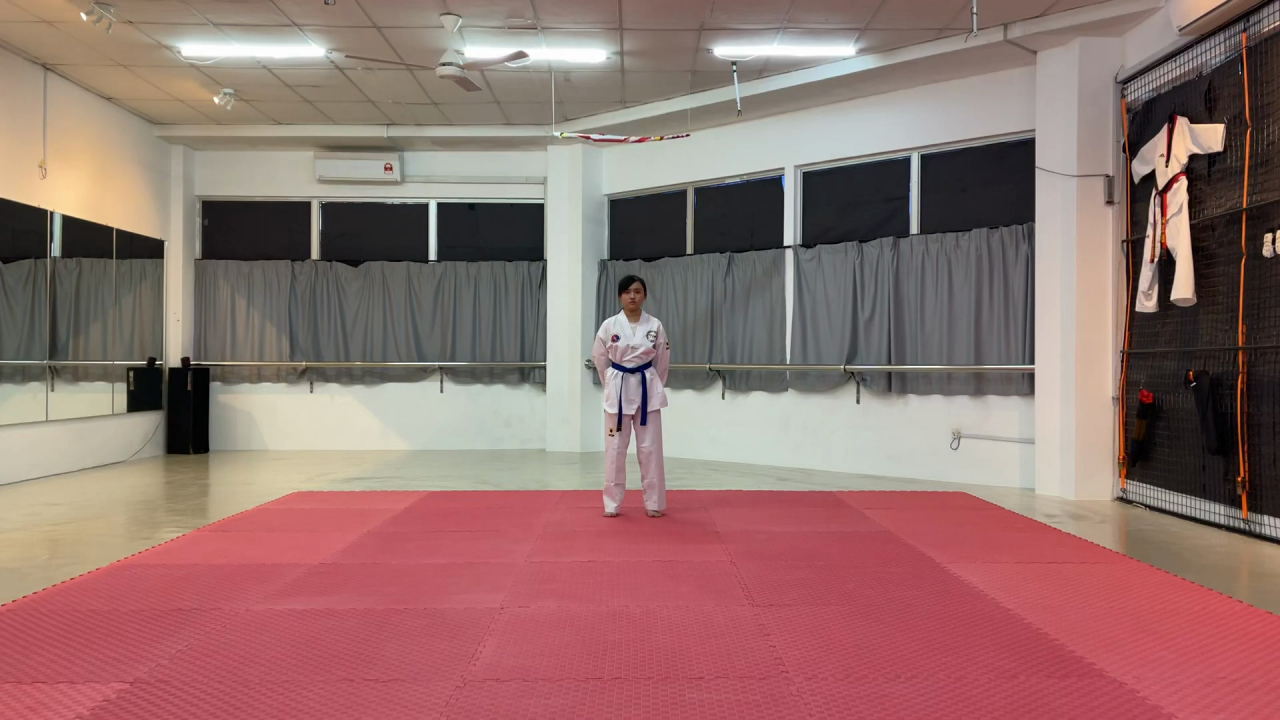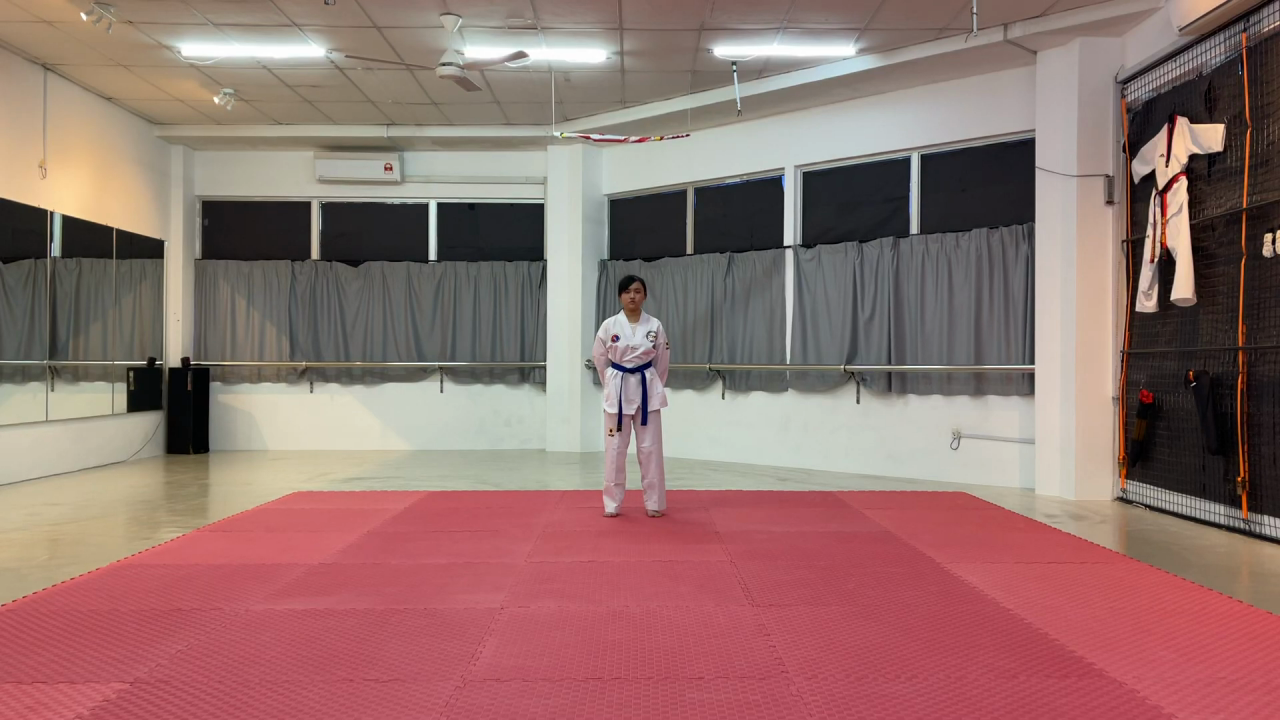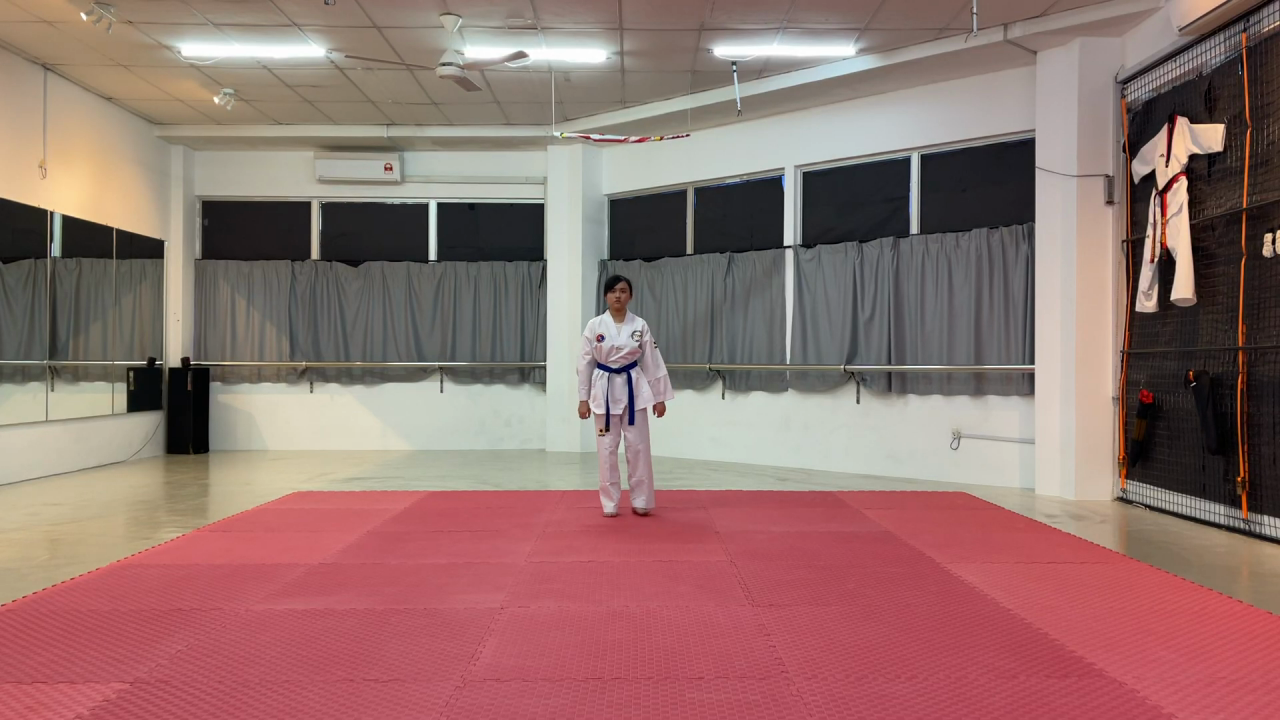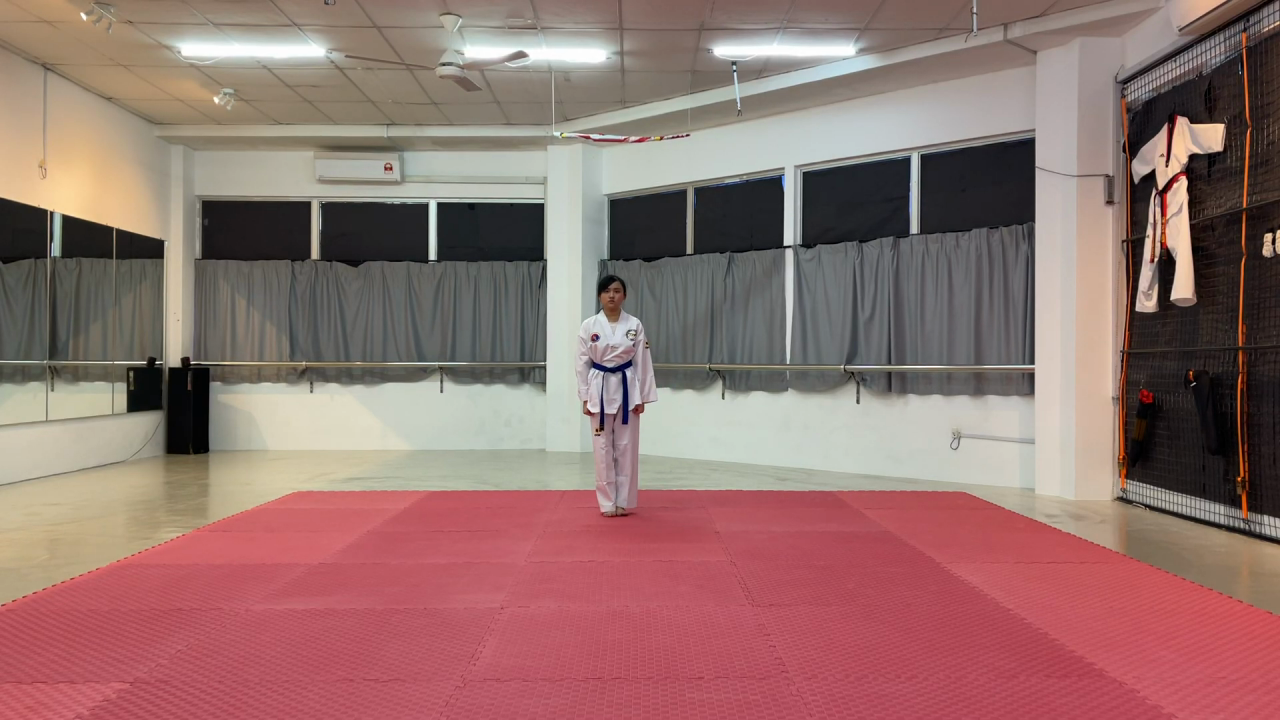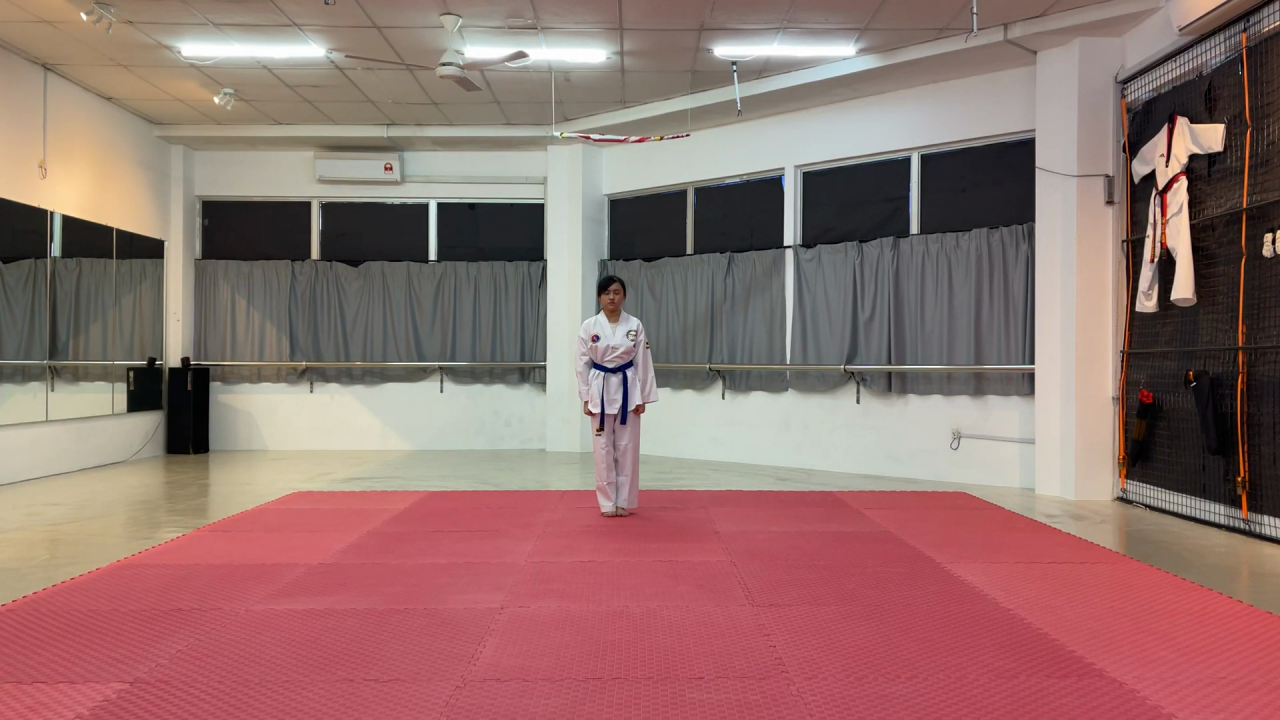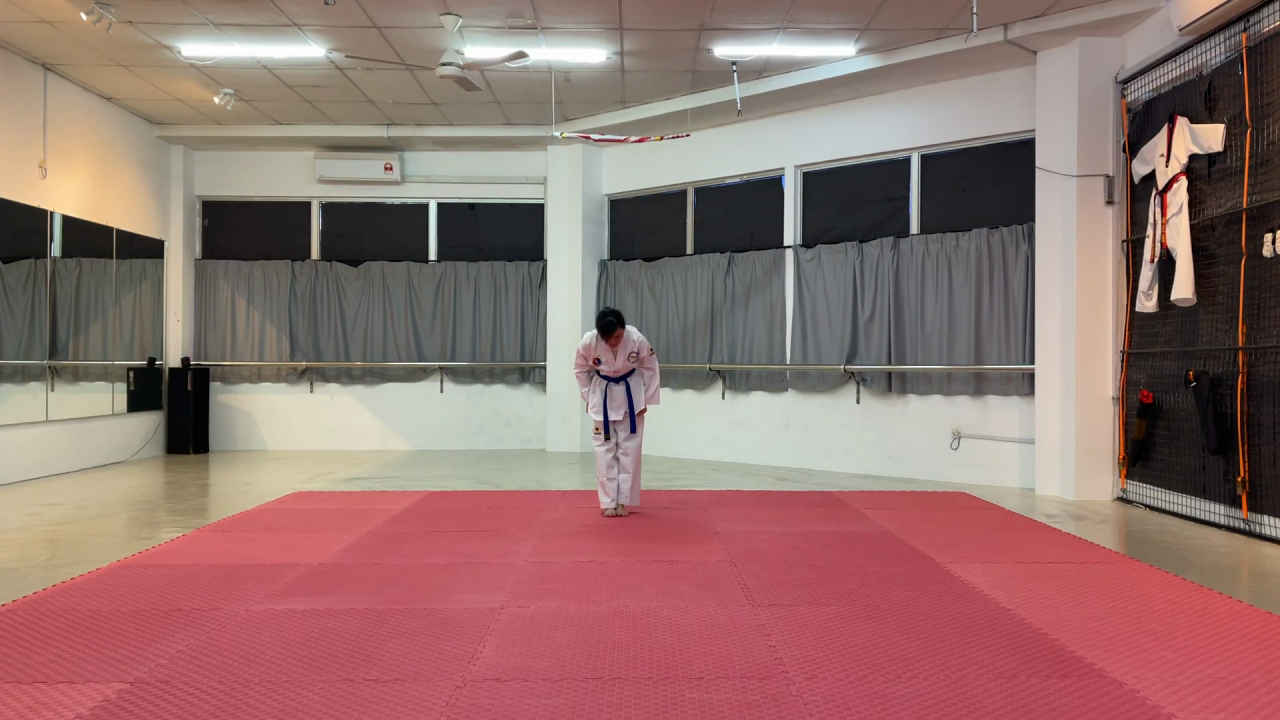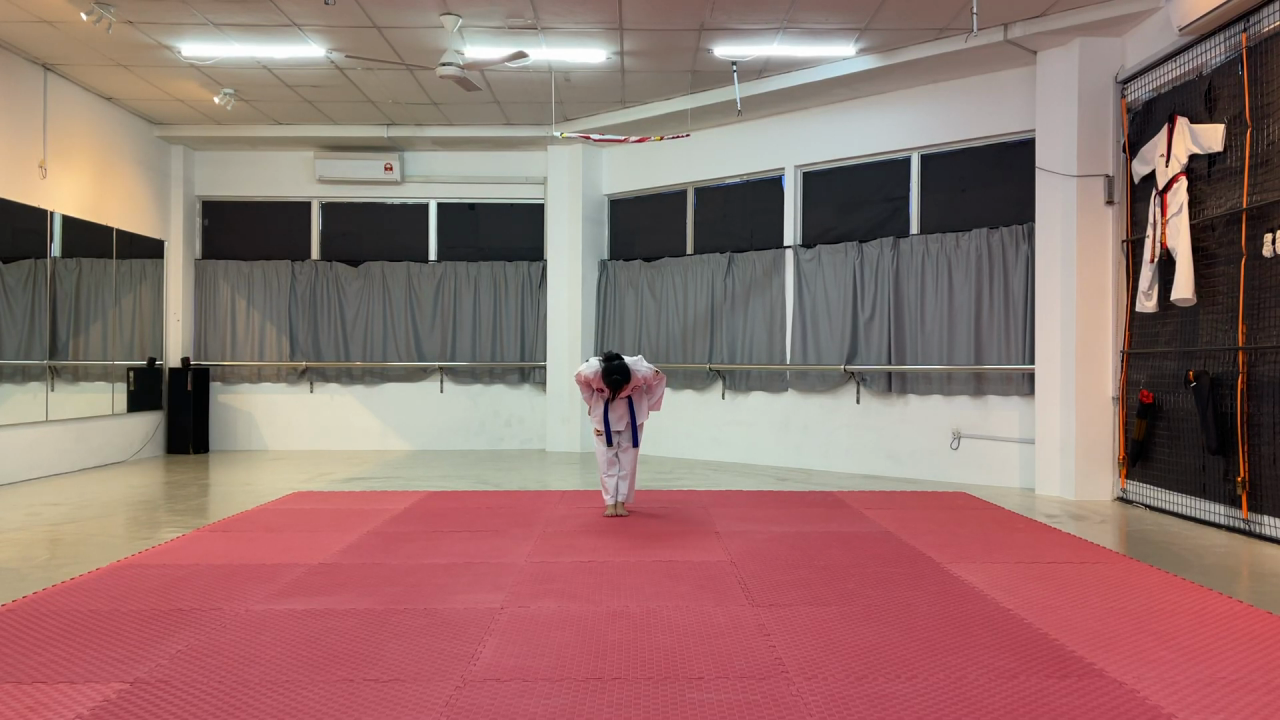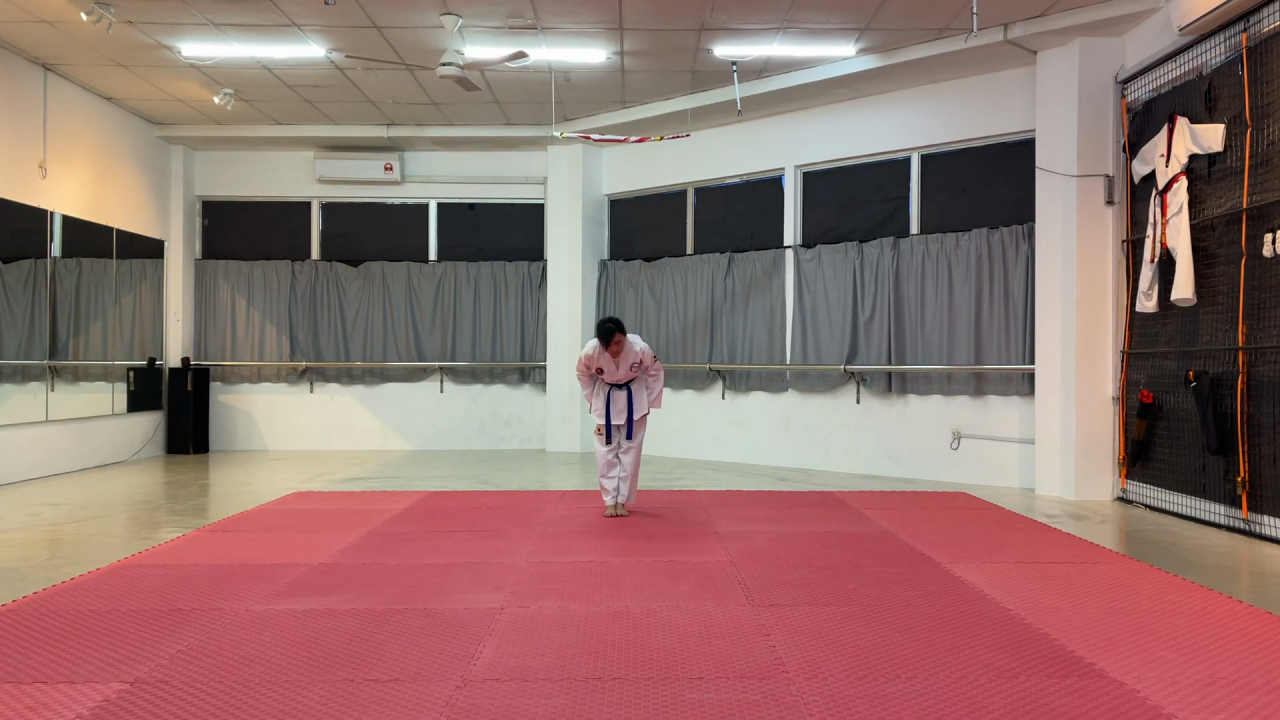
dt=0.5s
person 1, frame 1
left shoulder: (655, 326)
right shoulder: (609, 326)
left elbow: (662, 363)
right elbow: (600, 360)
left wrist: (651, 386)
right wrist: (614, 385)
left hip: (647, 389)
right hip: (618, 390)
left knee: (650, 447)
right knee: (615, 447)
left ankle: (654, 503)
right ankle: (612, 503)
person 1, frame 2
left shoulder: (655, 326)
right shoulder: (609, 326)
left elbow: (661, 363)
right elbow: (600, 361)
left wrist: (649, 386)
right wrist: (615, 386)
left hip: (646, 390)
right hip: (618, 389)
left knee: (650, 447)
right knee: (615, 447)
left ankle: (654, 503)
right ankle: (612, 503)
person 1, frame 3
left shoulder: (640, 326)
right shoulder: (594, 325)
left elbow: (652, 362)
right elbow: (585, 363)
left wrist: (659, 397)
right wrist: (583, 398)
left hip: (633, 388)
right hip: (604, 389)
left knee: (638, 446)
right knee: (607, 448)
left ankle: (641, 501)
right ankle: (610, 503)
person 1, frame 4
left shoulder: (634, 325)
right shoulder: (589, 326)
left elbow: (642, 363)
right elbow: (583, 363)
left wrist: (642, 397)
right wrist: (585, 398)
left hip: (627, 389)
right hip: (599, 389)
left knee: (626, 447)
right knee: (603, 447)
left ankle: (623, 501)
right ankle: (608, 502)
person 1, frame 5
left shoulder: (635, 326)
right shoulder: (589, 326)
left elbow: (643, 363)
right elbow: (582, 363)
left wrist: (643, 398)
right wrist: (585, 398)
left hip: (628, 390)
right hip: (600, 390)
left knee: (627, 447)
right knee: (603, 447)
left ankle: (624, 502)
right ankle: (608, 502)
person 1, frame 6
left shoulder: (637, 339)
right shoulder: (588, 342)
left elbow: (650, 368)
right elbow: (581, 370)
left wrist: (645, 400)
right wrist: (589, 398)
left hip: (630, 396)
right hip: (603, 397)
left knee: (629, 448)
right knee: (604, 448)
left ankle: (622, 501)
right ankle: (609, 502)
person 1, frame 7
left shoulder: (642, 371)
right shoulder: (590, 371)
left elbow: (659, 379)
right elbow: (580, 380)
left wrist: (647, 405)
right wrist: (592, 404)
left hip: (632, 406)
right hip: (603, 408)
left knee: (628, 450)
right knee: (606, 451)
left ankle: (621, 501)
right ankle: (610, 501)
person 1, frame 8
left shoulder: (639, 348)
right shoulder: (591, 351)
left elbow: (655, 374)
right elbow: (584, 375)
left wrist: (648, 403)
right wrist: (594, 402)
left hip: (633, 400)
right hip: (606, 401)
left knee: (630, 449)
right knee: (607, 449)
left ankle: (622, 501)
right ankle: (610, 501)
